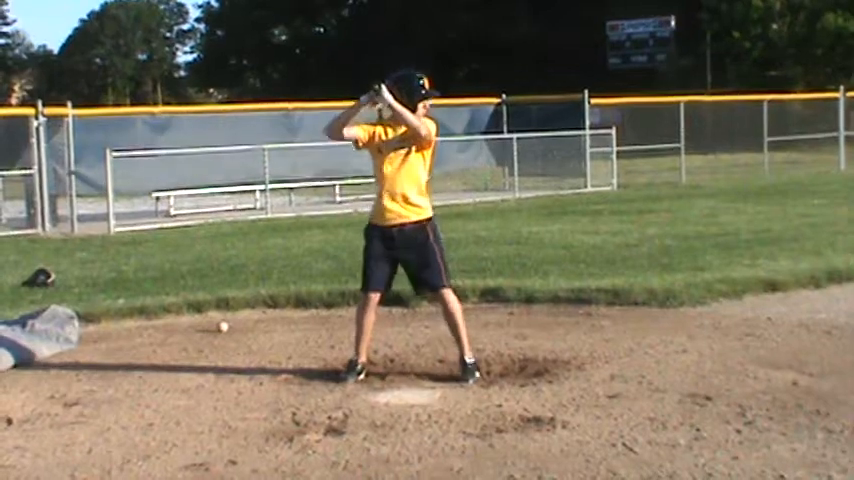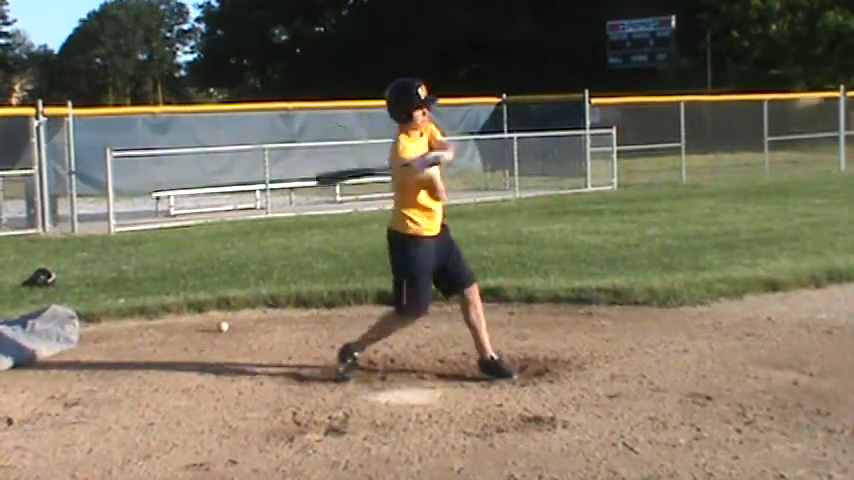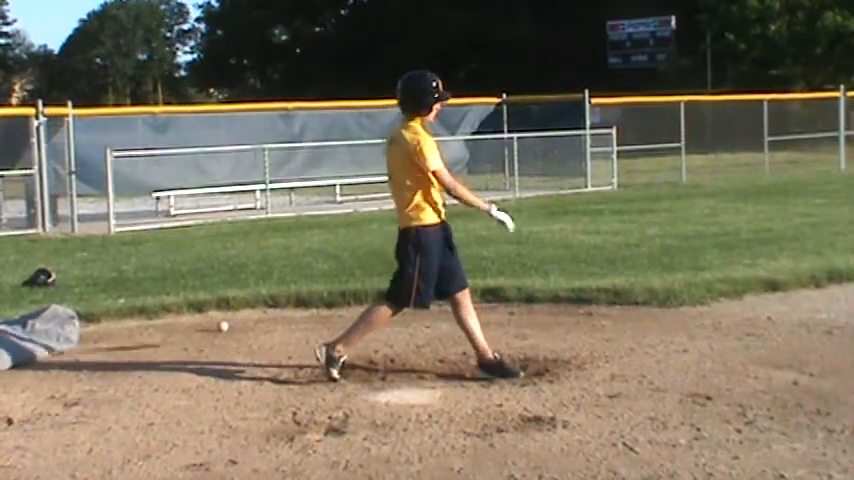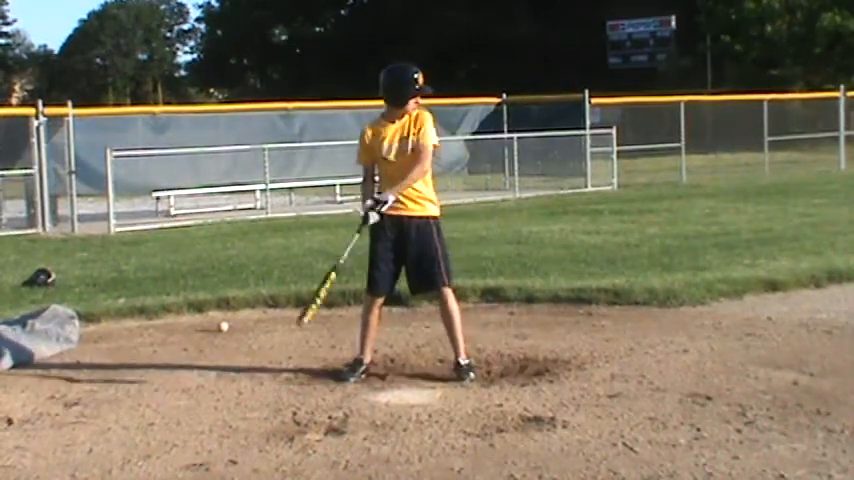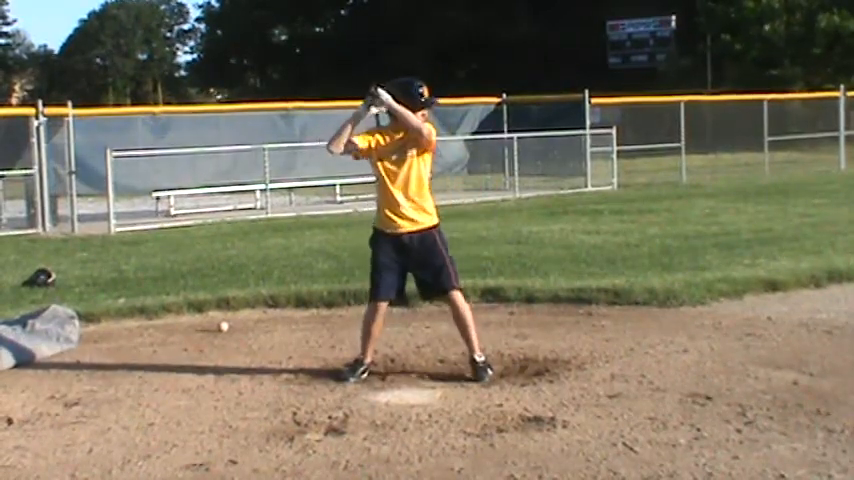
dt=1s
person 1, frame 1
left shoulder: (426, 128)
right shoulder: (376, 131)
left elbow: (421, 132)
right elbow: (332, 132)
left wrist: (391, 102)
right wrist: (361, 104)
left hip: (418, 224)
right hip: (382, 227)
left knee: (443, 292)
right knee: (370, 296)
left ankle: (467, 358)
right ankle: (359, 360)
person 1, frame 2
left shoulder: (427, 129)
right shoulder: (403, 149)
left elbow: (448, 149)
right elbow: (440, 195)
left wrist: (435, 157)
right wrist: (428, 165)
left hip: (435, 230)
right hip: (408, 236)
left knee: (470, 291)
right knee: (413, 310)
left ankle: (487, 357)
right ankle: (354, 350)
person 1, frame 3
left shoulder: (395, 138)
right shoulder: (420, 139)
right elbow: (449, 186)
right wrist: (491, 209)
left hip: (434, 227)
right hip: (423, 228)
left knee: (460, 293)
right knee: (397, 301)
left ankle: (487, 358)
right ankle: (336, 349)
person 1, frame 4
left shoulder: (422, 119)
right shoulder: (371, 132)
left elbow: (424, 164)
right elbow: (369, 176)
left wrist: (391, 193)
right wrist: (370, 204)
left hip: (424, 216)
right hip: (388, 220)
left knee: (444, 288)
right knee: (375, 293)
left ankle: (461, 359)
right ankle: (363, 359)
person 1, frame 5
left shoulder: (425, 134)
right shoulder: (374, 138)
left elbow: (422, 132)
right elbow: (335, 147)
left wrist: (390, 102)
right wrist: (362, 112)
left hip: (424, 229)
right hip: (388, 234)
left knee: (453, 294)
right knee: (378, 302)
left ankle: (478, 358)
right ankle: (364, 360)
